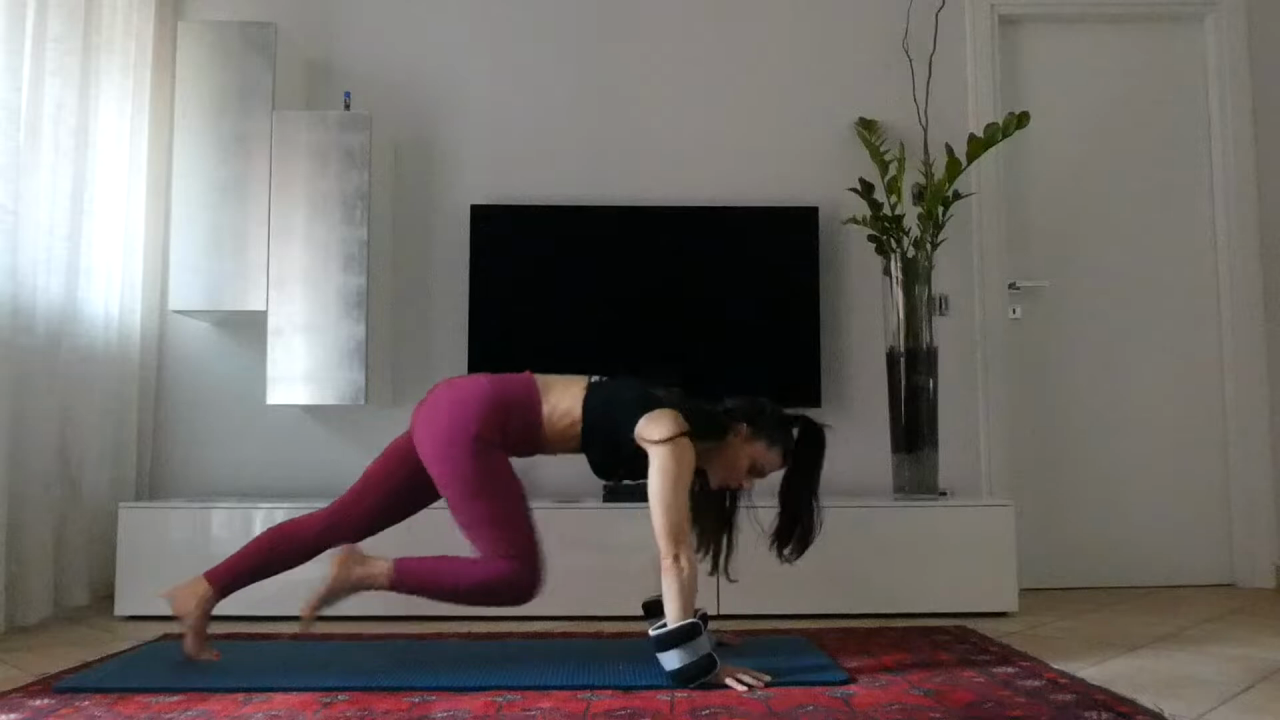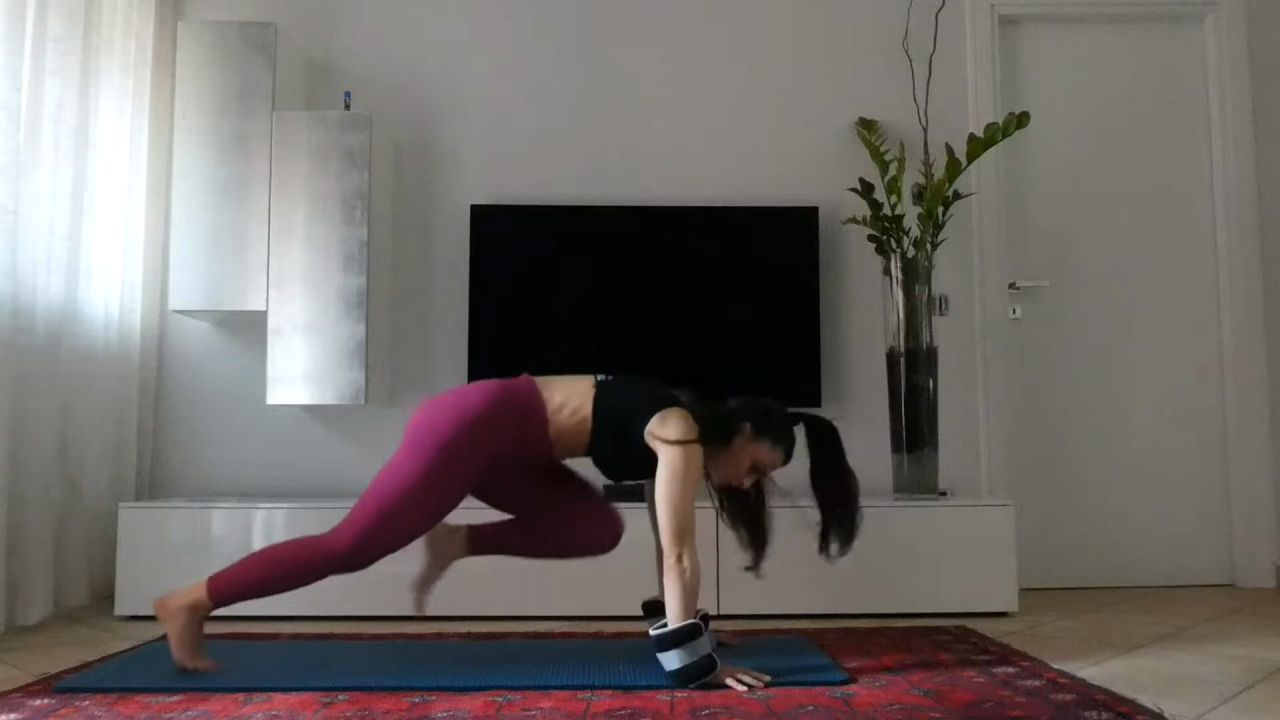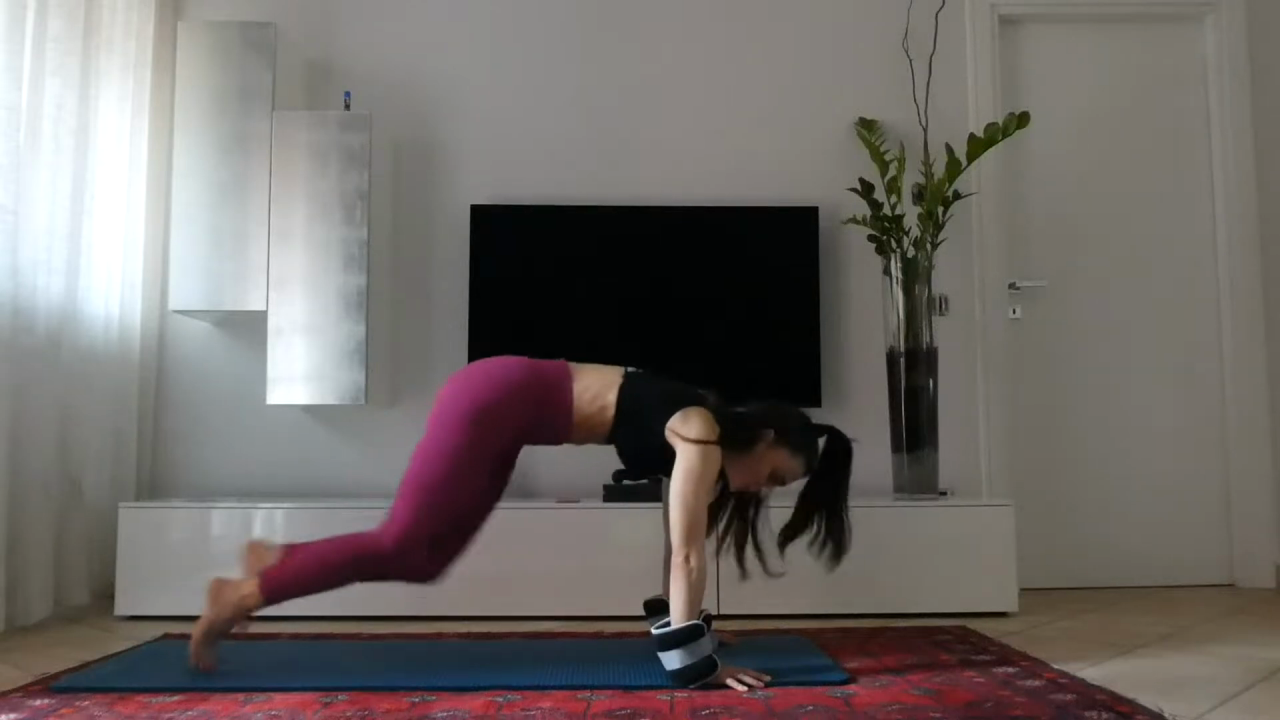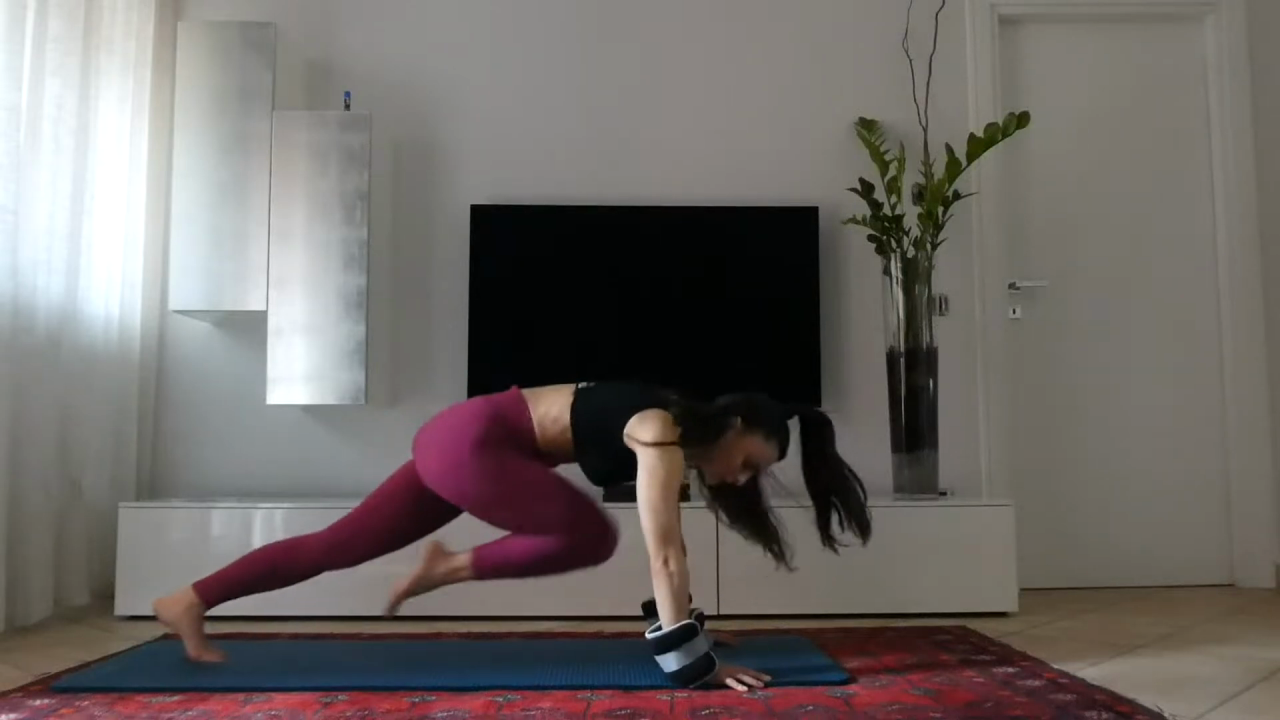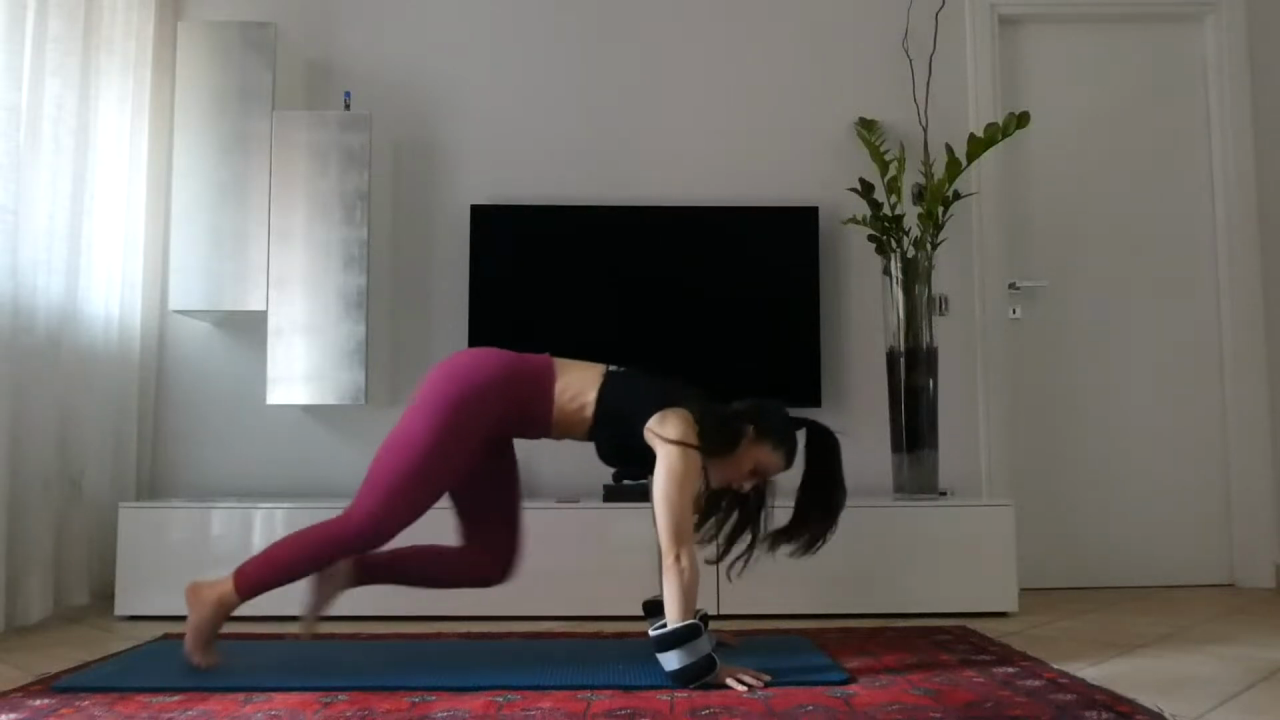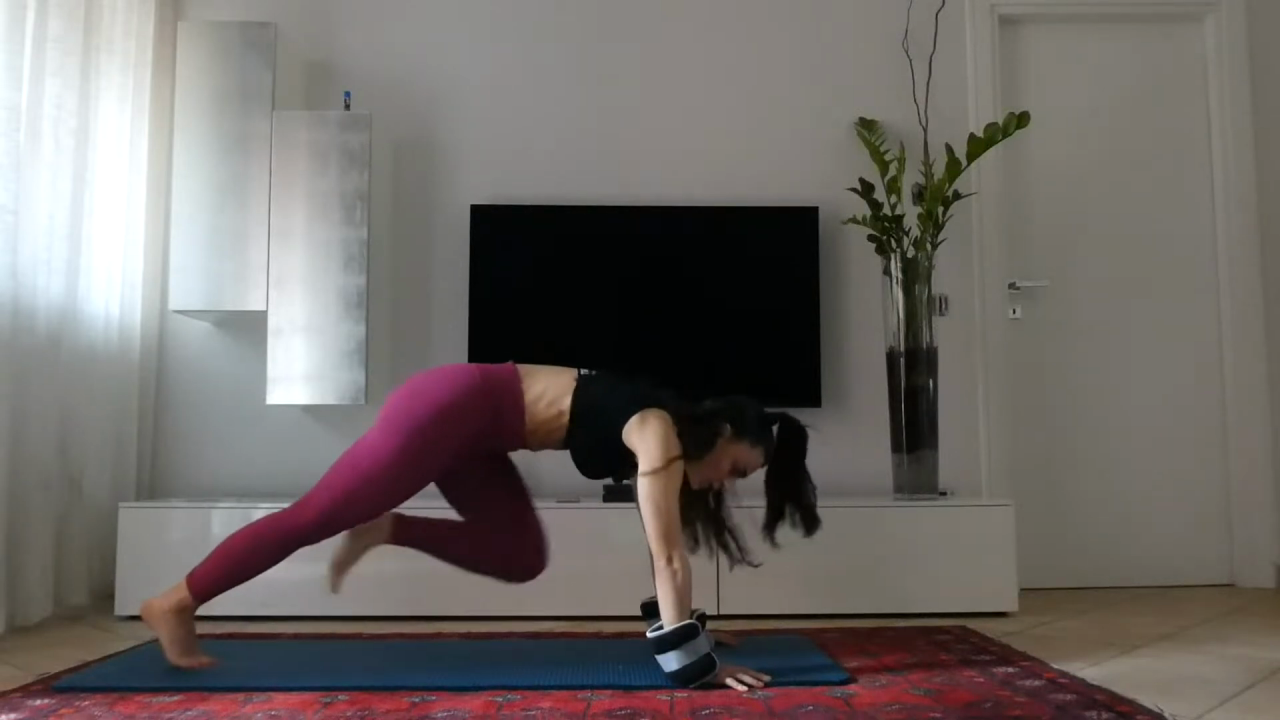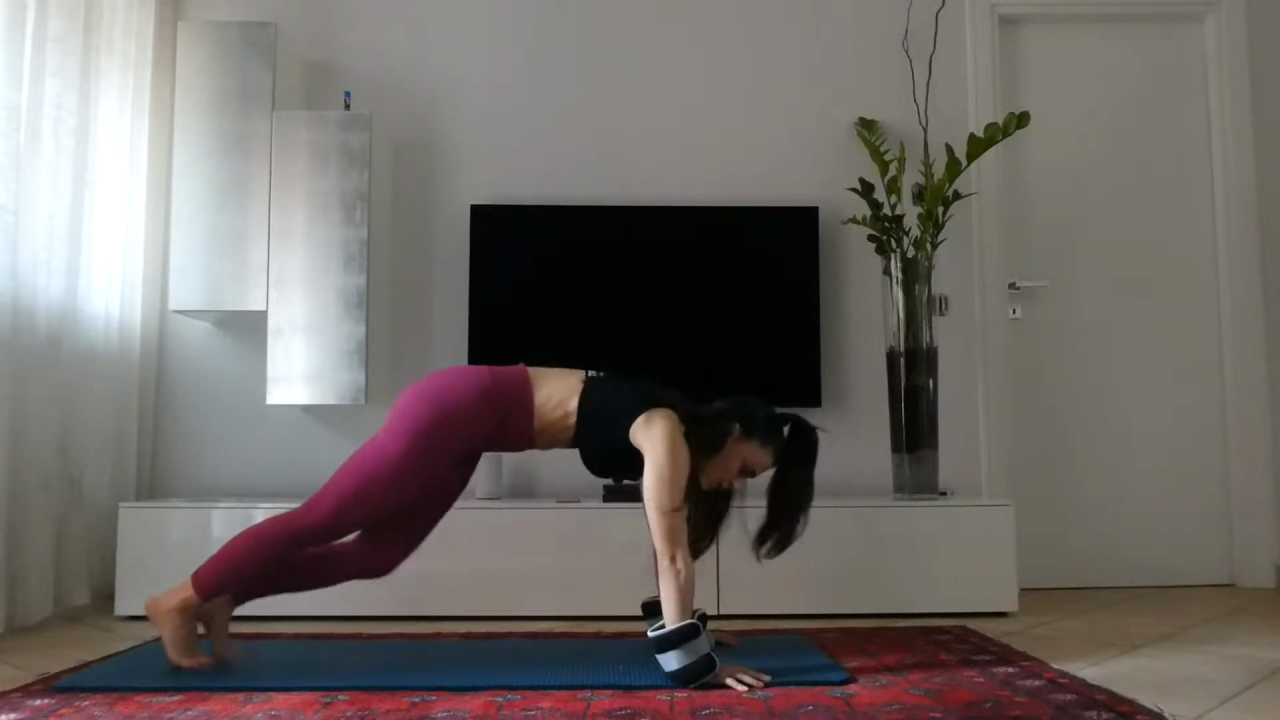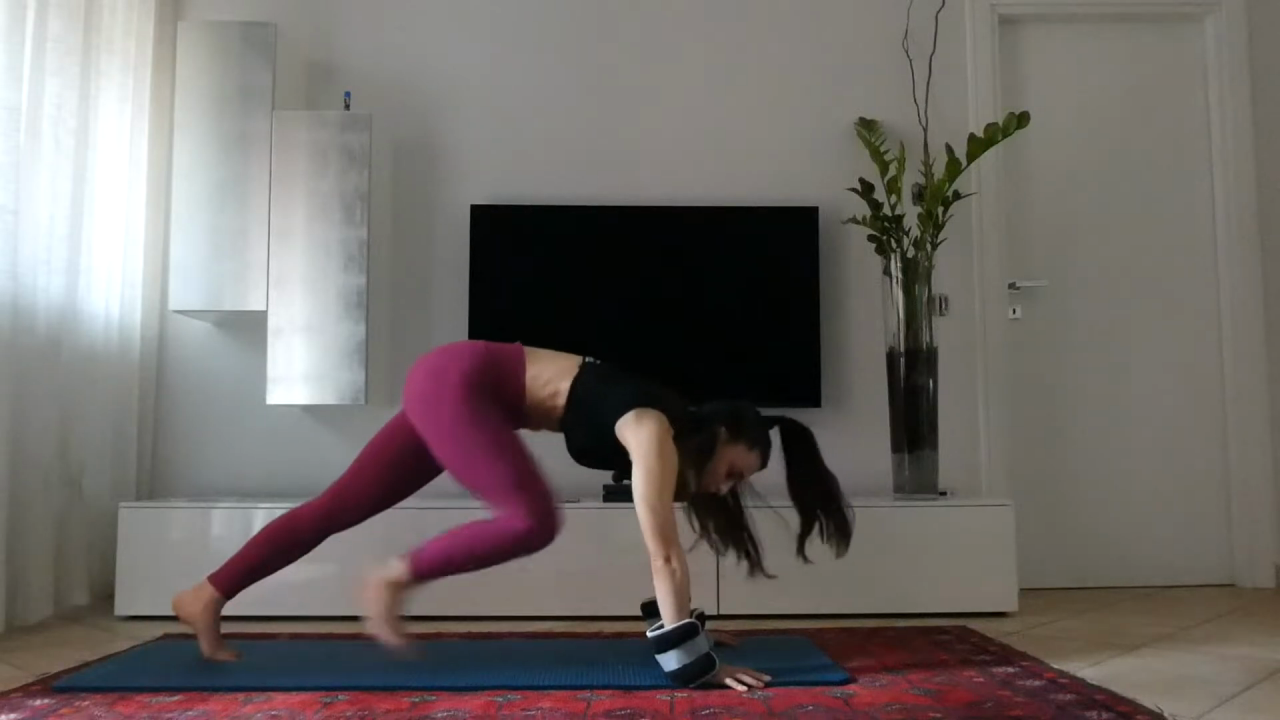
dt=0.3s
person 1, frame 1
left shoulder: (686, 440)
right shoulder: (675, 434)
left elbow: (677, 552)
right elbow: (675, 555)
left wrist: (688, 641)
right wrist: (691, 660)
left hip: (460, 415)
right hip: (467, 418)
left knee: (340, 521)
right knee: (514, 575)
left ankle: (199, 592)
right ankle: (371, 571)
person 1, frame 2
left shoulder: (682, 435)
right shoulder: (684, 433)
left elbow: (674, 554)
right elbow: (678, 555)
left wrist: (686, 640)
right wrist: (691, 659)
left hip: (492, 441)
right hip: (473, 425)
left knee: (597, 528)
right knee: (347, 546)
left ankle: (456, 543)
right ankle: (188, 603)
person 1, frame 3
left shoulder: (698, 436)
right shoulder: (704, 432)
left elbow: (683, 550)
right elbow: (686, 553)
left wrist: (688, 635)
right wrist: (692, 659)
left hip: (502, 412)
right hip: (495, 400)
left knee: (422, 559)
right knee: (404, 545)
left ankle: (278, 563)
right ankle: (246, 594)
person 1, frame 4
left shoulder: (682, 435)
right shoulder: (663, 433)
left elbow: (666, 556)
right elbow: (664, 555)
left wrist: (686, 637)
right wrist: (690, 660)
left hip: (469, 440)
right hip: (467, 440)
left knee: (341, 542)
right knee: (592, 538)
left ankle: (189, 602)
right ankle: (453, 563)
person 1, frame 5
left shoulder: (691, 436)
right shoulder: (683, 433)
left elbow: (676, 552)
right elbow: (676, 554)
left wrist: (688, 636)
right wrist: (691, 659)
left hip: (486, 398)
right hip: (474, 390)
left knee: (492, 565)
right knee: (368, 522)
left ankle: (349, 570)
right ankle: (219, 596)
person 1, frame 6
left shoulder: (667, 436)
right shoulder: (660, 433)
left elbow: (668, 553)
right elbow: (666, 557)
left wrist: (688, 637)
right wrist: (691, 658)
left hip: (464, 418)
right hip: (451, 407)
left knee: (523, 556)
right knee: (317, 514)
left ankle: (387, 528)
right ankle: (175, 604)
person 1, frame 7
left shoulder: (677, 438)
right shoulder: (670, 433)
left elbow: (673, 552)
right elbow: (671, 557)
left wrist: (687, 641)
right wrist: (692, 660)
left hip: (468, 419)
right hip: (459, 407)
left knee: (374, 554)
right knee: (322, 518)
left ankle: (226, 595)
right ankle: (180, 602)
person 1, frame 8
left shoulder: (677, 441)
right shoulder: (657, 436)
left elbow: (668, 557)
right elbow: (663, 557)
left wrist: (689, 641)
right wrist: (694, 659)
left hip: (459, 382)
right hip: (452, 377)
left knee: (341, 506)
right knee: (532, 520)
left ankle: (205, 598)
right ankle: (393, 578)
